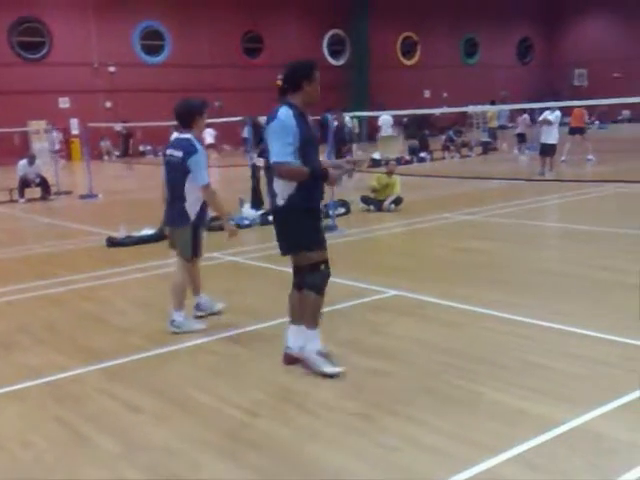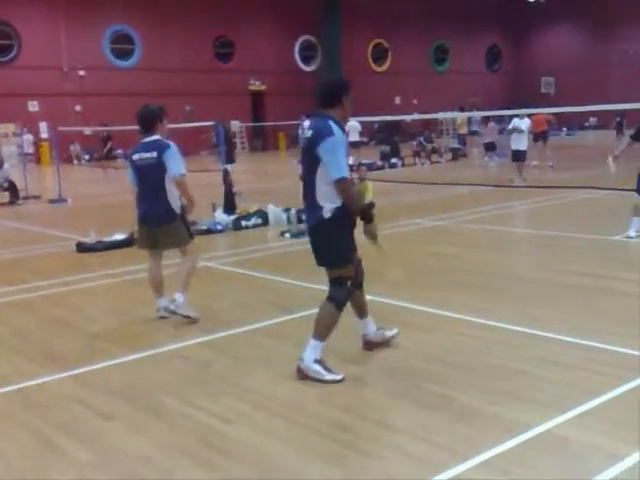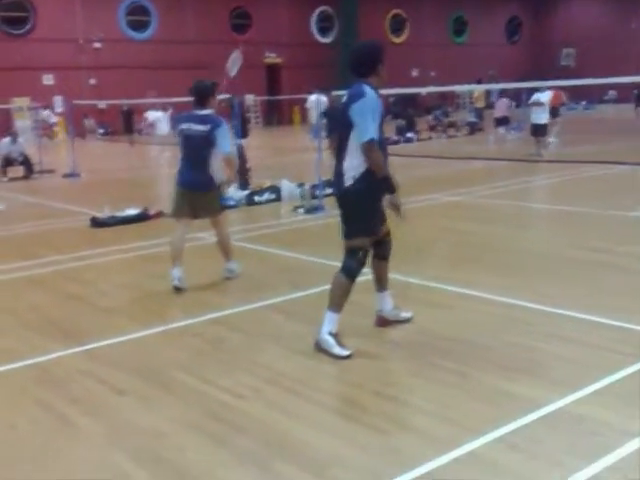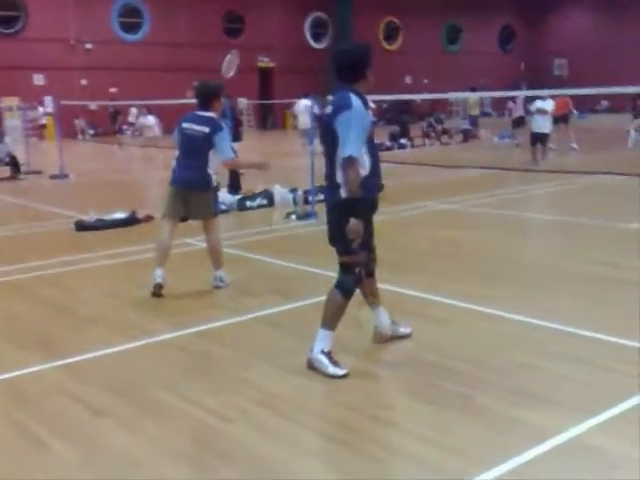
dt=0.7s
person 1, frame 1
left shoulder: (302, 118)
right shoulder: (283, 118)
right elbow: (282, 168)
left wrist: (327, 169)
right wrist: (322, 175)
left hip: (307, 205)
right hip: (292, 208)
left knee: (305, 275)
right knee: (318, 272)
left ankle: (296, 346)
right ankle: (310, 348)
person 1, frame 2
left shoulder: (315, 128)
right shoulder: (332, 134)
right elbow: (343, 185)
right wrist: (368, 215)
left hip: (323, 216)
right hip: (331, 220)
left knee: (354, 272)
right knee: (341, 287)
left ankle: (370, 333)
right ankle: (309, 360)
person 1, frame 3
left shoulder: (357, 95)
right shoulder: (367, 96)
right elbow: (370, 148)
right wrist: (390, 187)
left hip: (361, 185)
right hip: (359, 187)
left knee: (382, 242)
right knee: (356, 258)
left ankle: (386, 310)
right ankle: (327, 332)
person 1, frame 4
left shoulder: (340, 103)
right shoulder: (353, 107)
right elbow: (349, 164)
right wrist: (354, 213)
left hip: (353, 199)
right hip: (350, 202)
left knee: (366, 261)
right knee: (351, 274)
left ankle: (383, 326)
right ankle: (319, 351)
person 2, frame 1
left shoulder: (172, 146)
right shoulder: (195, 150)
left elbow: (167, 184)
right elbow: (206, 189)
left wrist: (167, 211)
right wrist: (226, 219)
left hip: (175, 212)
right hip: (188, 215)
left knee: (191, 259)
right knee: (185, 263)
left ankle: (201, 302)
right ankle: (178, 318)
person 2, frame 2
left shoulder: (134, 154)
right shoulder: (167, 147)
left elbow: (136, 187)
right elbow: (178, 179)
right wrist: (190, 201)
left hip: (145, 213)
right hip: (169, 212)
left knee: (154, 257)
right knee: (189, 253)
left ankle: (161, 303)
right ankle: (179, 299)
person 2, frame 3
left shoulder: (181, 120)
right shoulder: (217, 123)
right elbow: (228, 157)
right wrist: (232, 173)
left hip: (185, 181)
right hip: (208, 182)
left knee: (181, 226)
right knee: (219, 223)
left ankle: (176, 273)
right ankle: (230, 265)
person 2, frame 4
left shoulder: (184, 120)
right shoulder: (217, 127)
right elbow: (229, 162)
right wrist: (254, 165)
left hip: (179, 180)
right hip: (202, 183)
left knee: (168, 225)
right knee: (211, 227)
left ankle: (159, 275)
right ankle: (219, 275)
